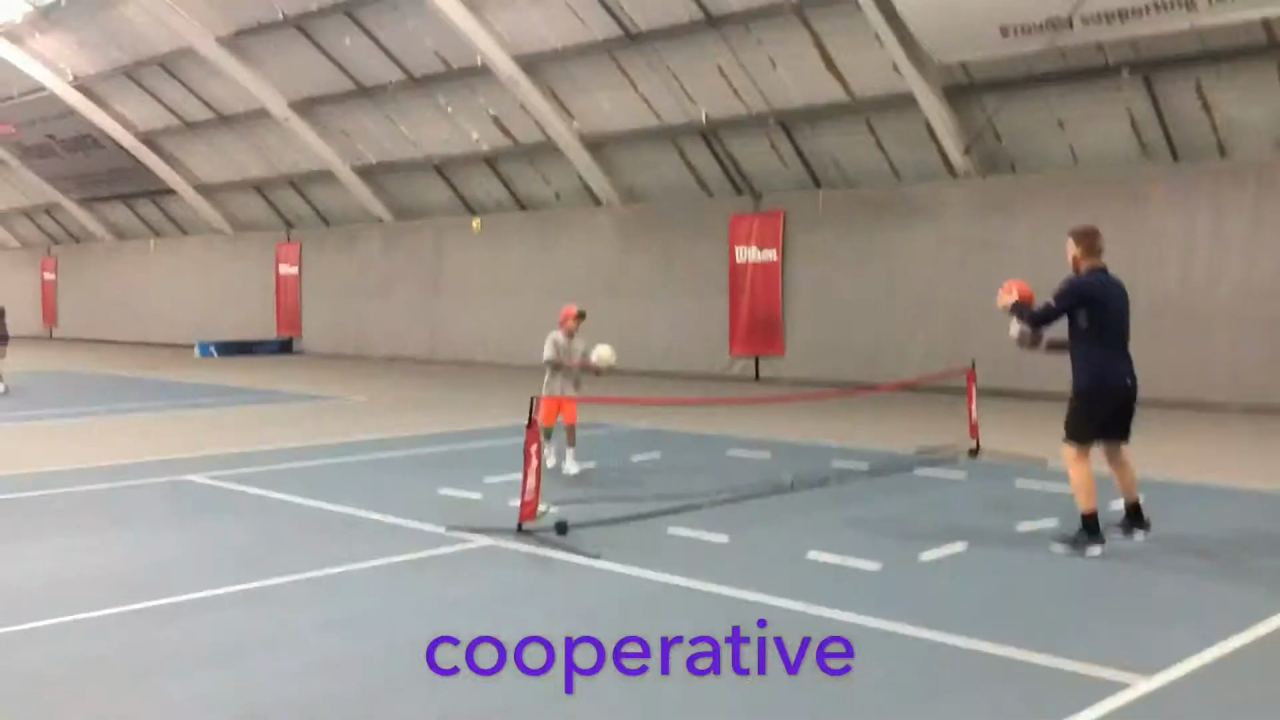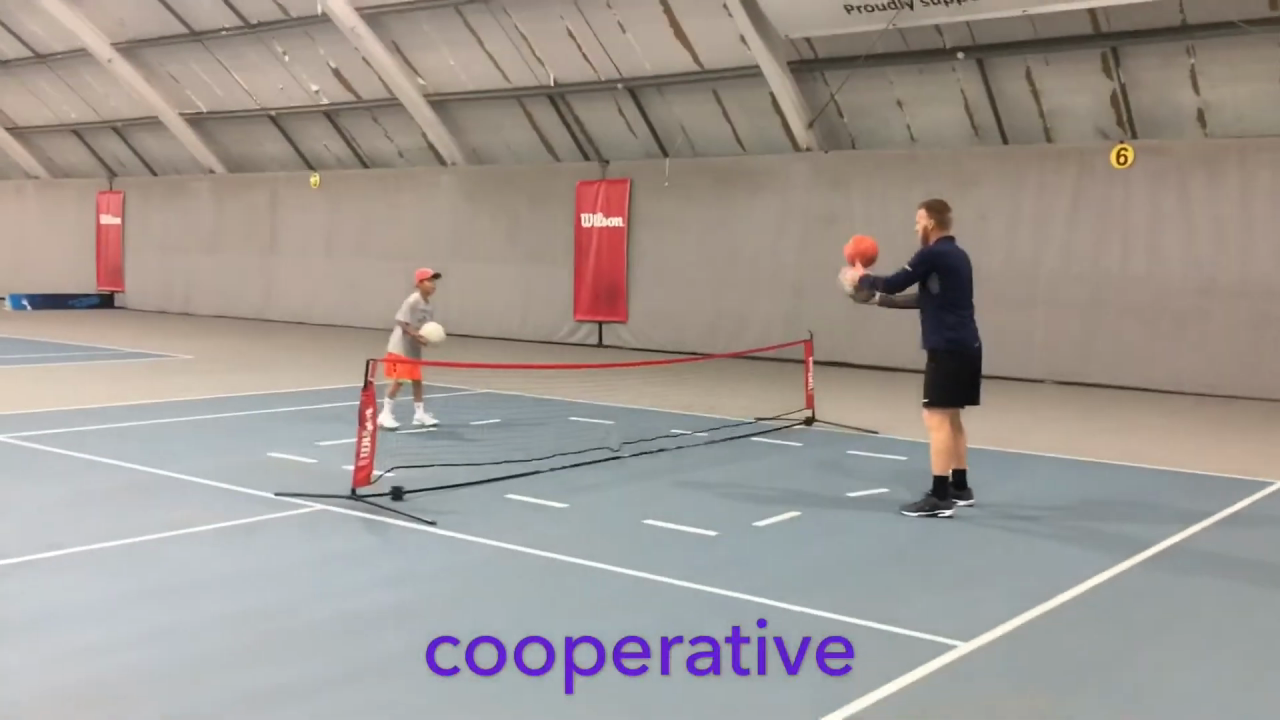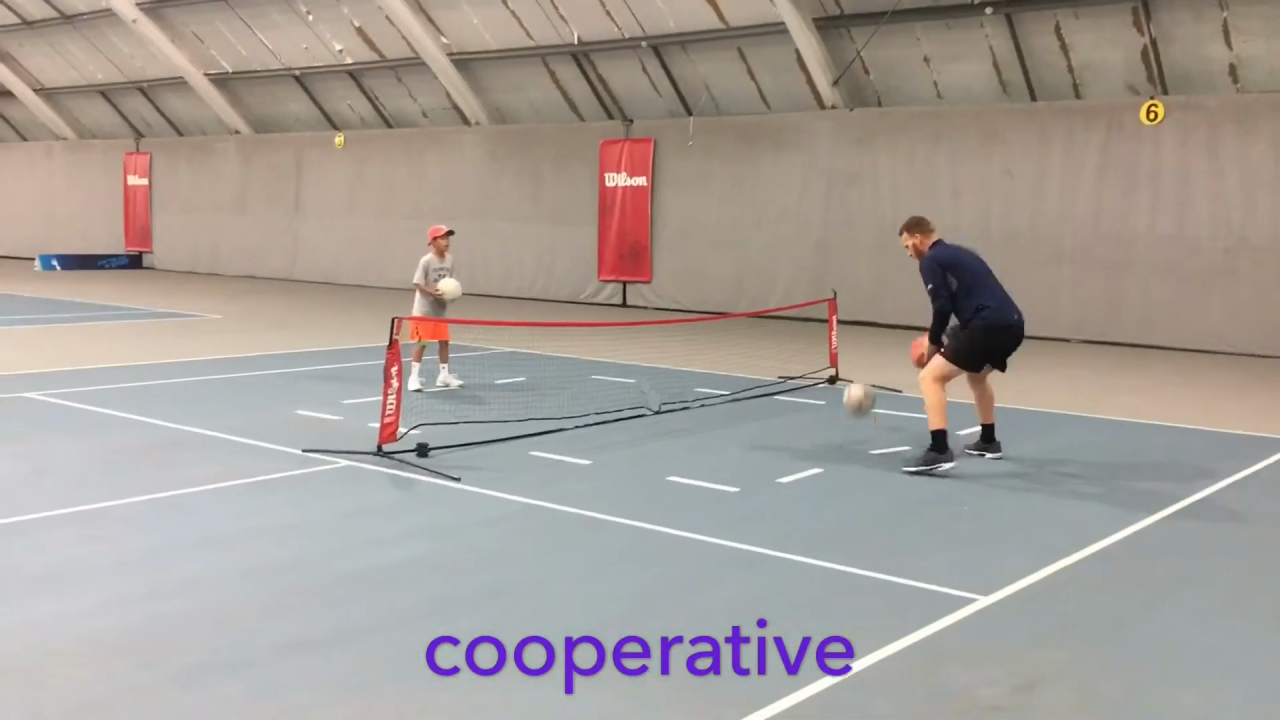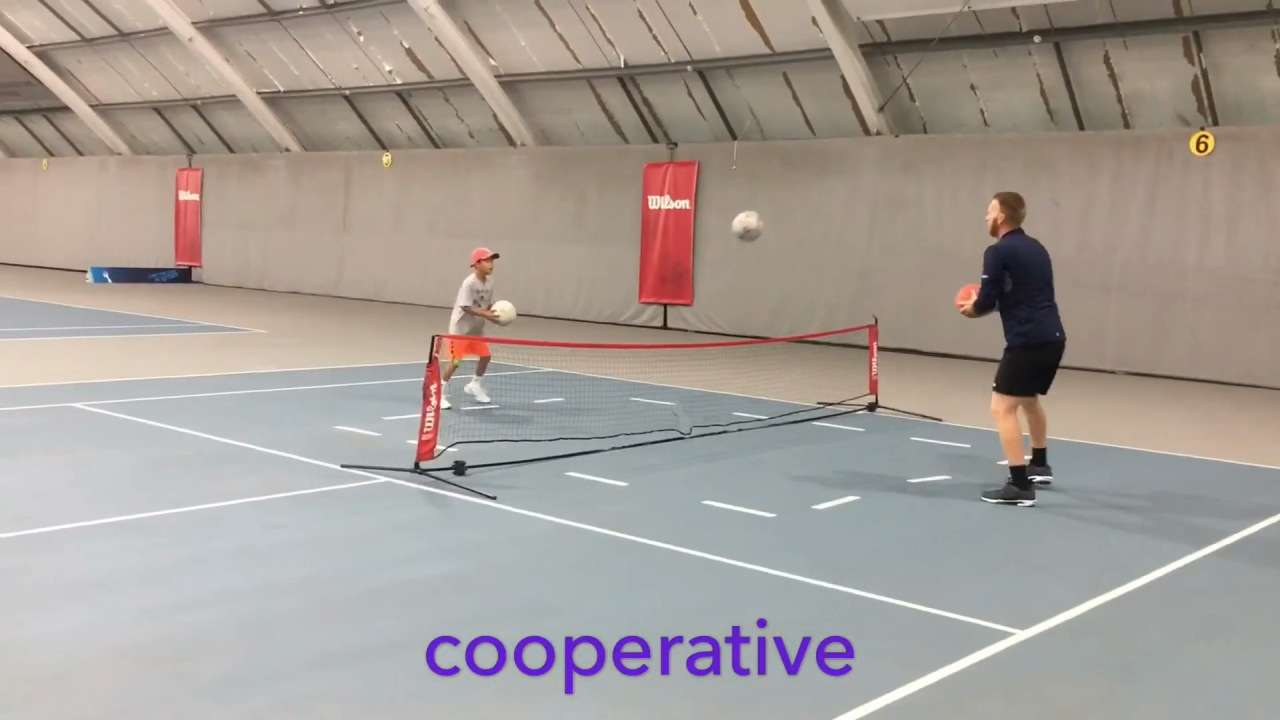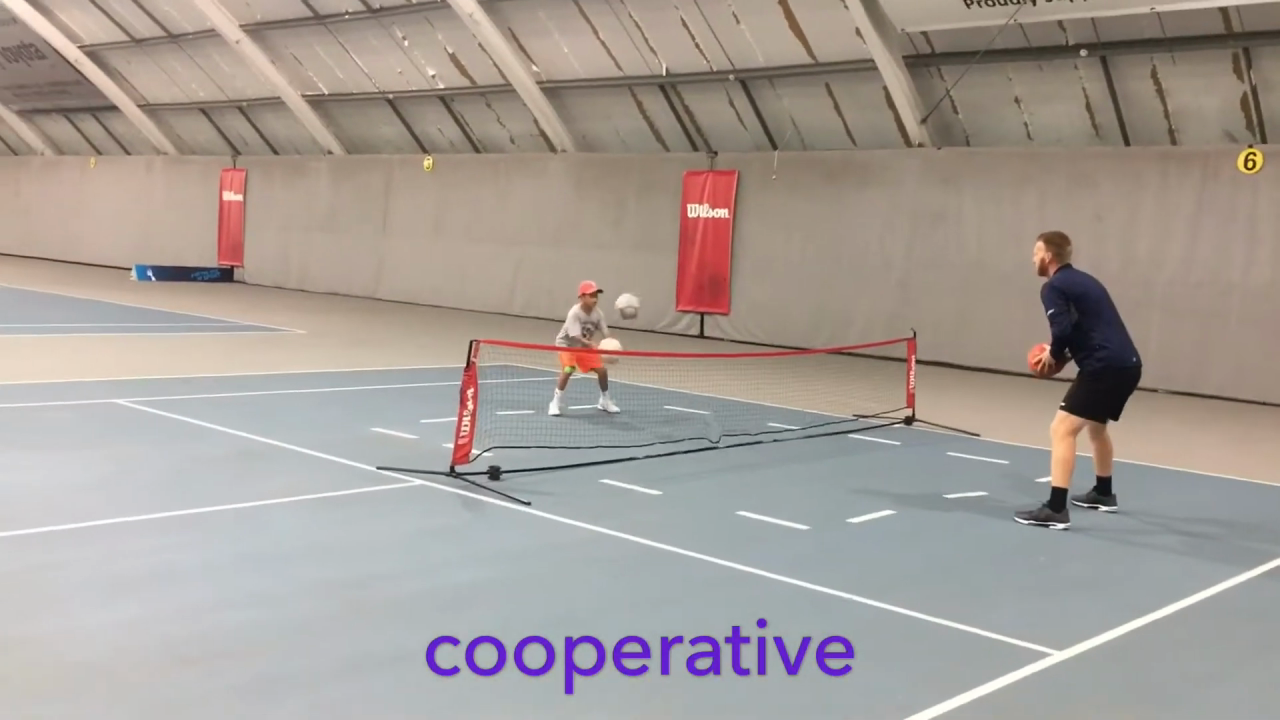
dt=1s
person 1, frame 1
left shoulder: (1079, 286)
right shoulder: (1115, 287)
left elbow: (1039, 320)
left wrist: (1015, 305)
right wrist: (1050, 344)
left hip: (1095, 384)
right hip: (1122, 381)
left knee: (1075, 453)
right knee: (1114, 449)
left ankle: (1090, 533)
right ankle: (1135, 519)
person 1, frame 2
left shoulder: (933, 255)
right shoulder: (956, 256)
left elbow: (894, 282)
right elbow: (926, 298)
left wrist: (861, 279)
right wrist: (878, 298)
left hip: (948, 349)
right hip: (965, 347)
left knee: (936, 419)
right knee: (951, 418)
left ankle: (939, 497)
right ankle: (960, 487)
person 1, frame 3
left shoulder: (931, 260)
right shoulder: (957, 254)
left elbow: (942, 307)
left wrist: (933, 342)
right wrist: (946, 340)
left hip: (990, 326)
right hip: (1012, 324)
left knee: (930, 378)
right knee: (976, 374)
left ankle: (939, 451)
right ankle: (988, 441)
person 1, frame 4
left shoulder: (998, 251)
right shoulder: (1035, 248)
left elbow: (987, 299)
left wrist: (975, 307)
right wrist: (986, 303)
left hip: (1027, 342)
right hip: (1052, 338)
left knee: (1002, 408)
right knee: (1029, 400)
left ankle: (1020, 486)
right ankle: (1040, 465)
person 1, frame 5
left shoulder: (1054, 286)
right shoulder: (1083, 280)
left elbow: (1063, 330)
left wrist: (1053, 355)
right wrist: (1064, 355)
left hip: (1105, 367)
right hip: (1127, 364)
left knee: (1062, 429)
right knee: (1096, 425)
left ankle: (1056, 509)
right ankle: (1103, 493)
